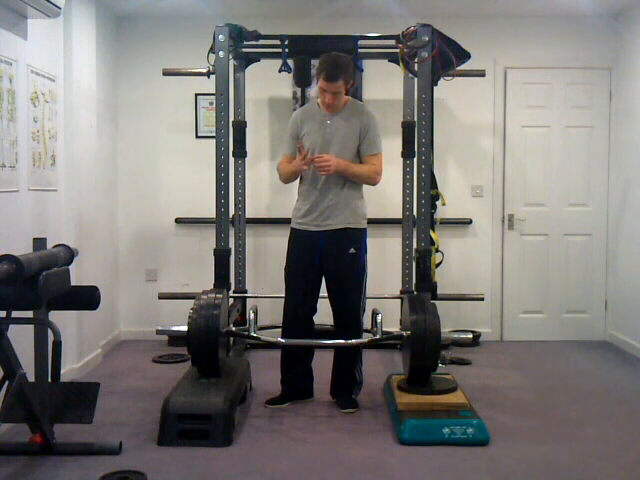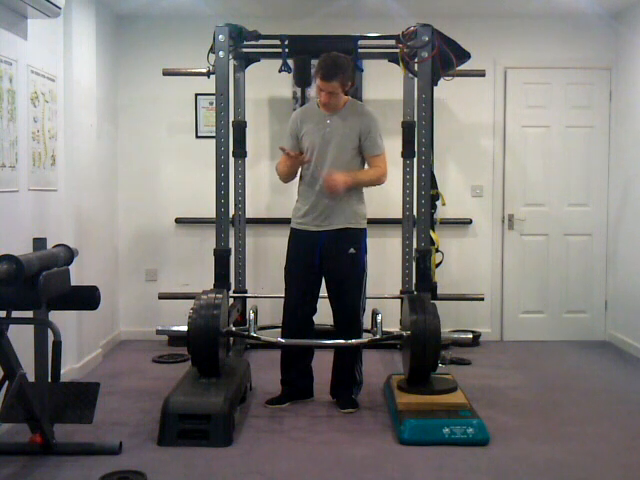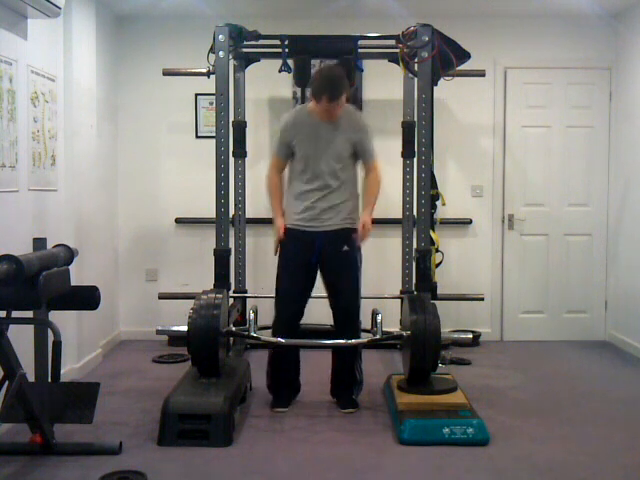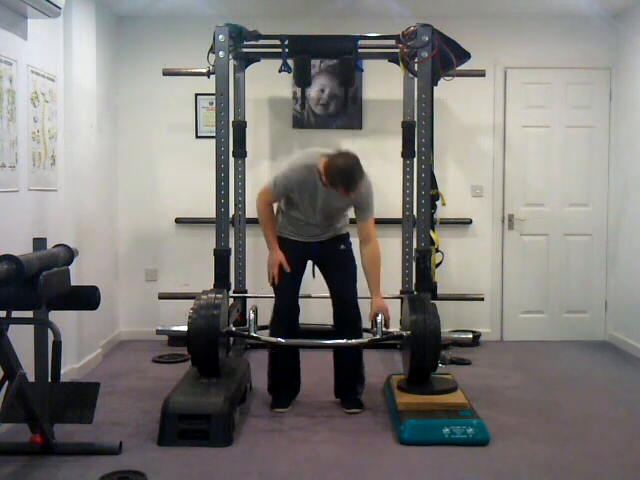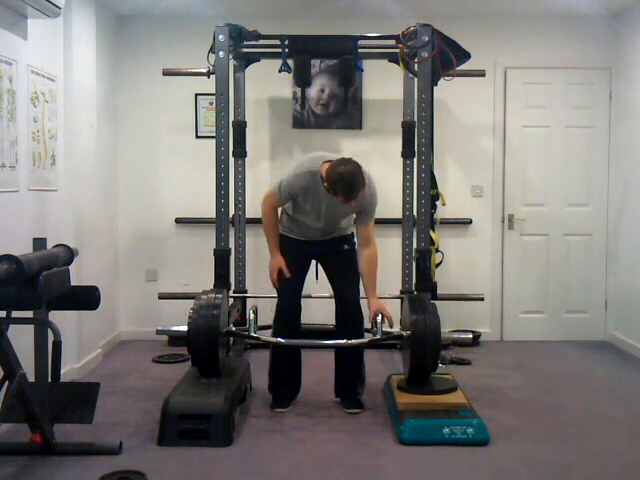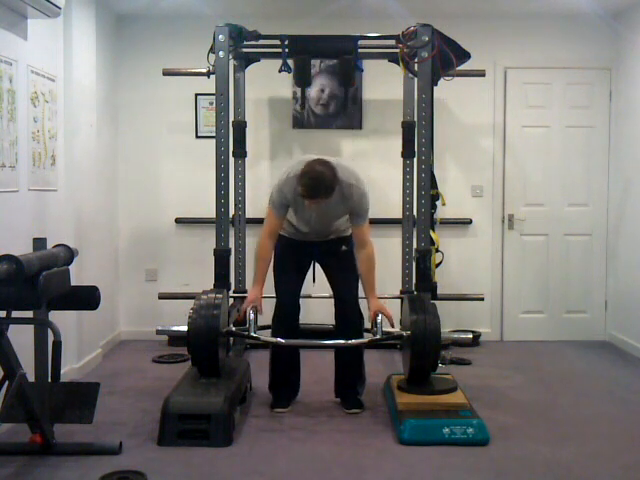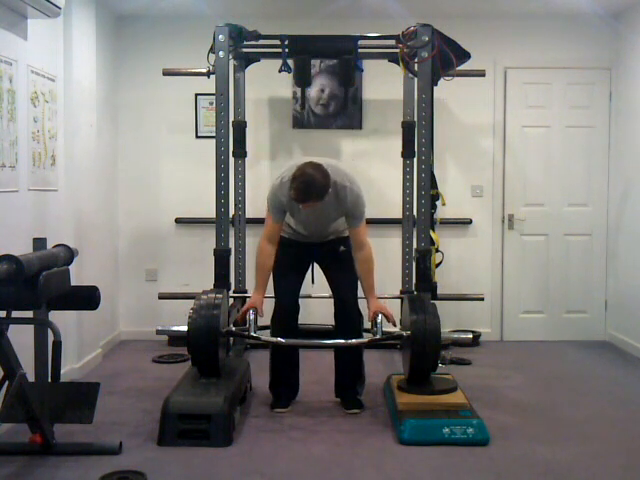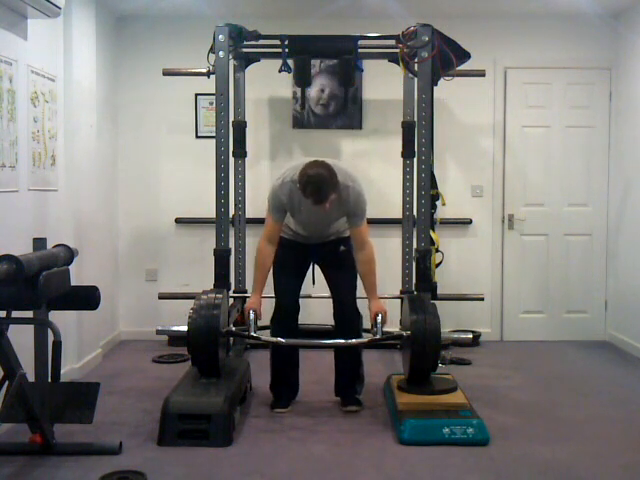
dt=0.5s
person 1, frame 1
left shoulder: (363, 118)
right shoulder: (301, 117)
left elbow: (374, 172)
right elbow: (283, 172)
left wrist: (340, 164)
right wrist: (296, 165)
left hip: (347, 229)
right hip: (304, 228)
left knee: (348, 314)
right knee: (296, 312)
left ankle: (346, 388)
right ankle: (295, 384)
person 1, frame 2
left shoulder: (363, 119)
right shoulder: (301, 117)
left elbow: (380, 171)
right elbow: (285, 167)
left wrist: (349, 178)
right wrist: (288, 165)
left hip: (346, 230)
right hip: (304, 228)
left knee: (348, 315)
right knee: (296, 312)
left ankle: (346, 389)
right ankle: (295, 385)
person 1, frame 3
left shoulder: (356, 124)
right shoulder: (292, 123)
left elbow: (372, 172)
right elbow: (276, 170)
left wrist: (366, 212)
right wrist: (278, 215)
left hip: (341, 230)
right hip: (297, 230)
left knee: (346, 314)
right knee: (287, 312)
left ankle: (346, 389)
right ankle: (283, 388)
person 1, frame 4
left shoulder: (362, 184)
right shoulder: (298, 171)
left elbow: (368, 240)
right elbow: (264, 200)
left wrist: (376, 295)
right wrist: (273, 249)
left hip: (334, 239)
right hip: (290, 238)
left knee: (348, 308)
right knee: (285, 310)
left ankle: (349, 390)
right ankle: (282, 390)
person 1, frame 5
left shoulder: (367, 190)
right shoulder: (302, 176)
left elbow: (367, 244)
right elbow: (269, 204)
left wrist: (373, 297)
right wrist: (275, 254)
left hip: (338, 239)
right hip: (294, 237)
left knee: (350, 307)
right knee: (287, 309)
left ankle: (349, 391)
right ankle: (283, 390)
person 1, frame 6
left shoulder: (355, 190)
right shoulder: (286, 184)
left elbow: (363, 246)
right elbow: (269, 236)
left wrist: (372, 297)
right wrist: (257, 287)
left hip: (337, 240)
right hip: (292, 240)
left knee: (349, 307)
right knee: (286, 308)
left ankle: (349, 391)
right ankle: (282, 391)
person 1, frame 7
left shoulder: (349, 191)
right shoulder: (281, 188)
left elbow: (360, 246)
right elbow: (269, 242)
left wrist: (372, 298)
right wrist: (258, 293)
left hip: (336, 240)
right hip: (292, 240)
left knee: (348, 307)
right knee: (285, 308)
left ankle: (350, 392)
right ankle: (282, 391)
person 1, frame 8
left shoulder: (352, 190)
right shoulder: (282, 188)
left elbow: (362, 247)
right elbow: (268, 242)
left wrist: (374, 299)
right wrist: (256, 294)
left hip: (336, 241)
right hip: (292, 241)
left knee: (347, 309)
right knee: (285, 310)
left ankle: (349, 391)
right ankle: (283, 391)
